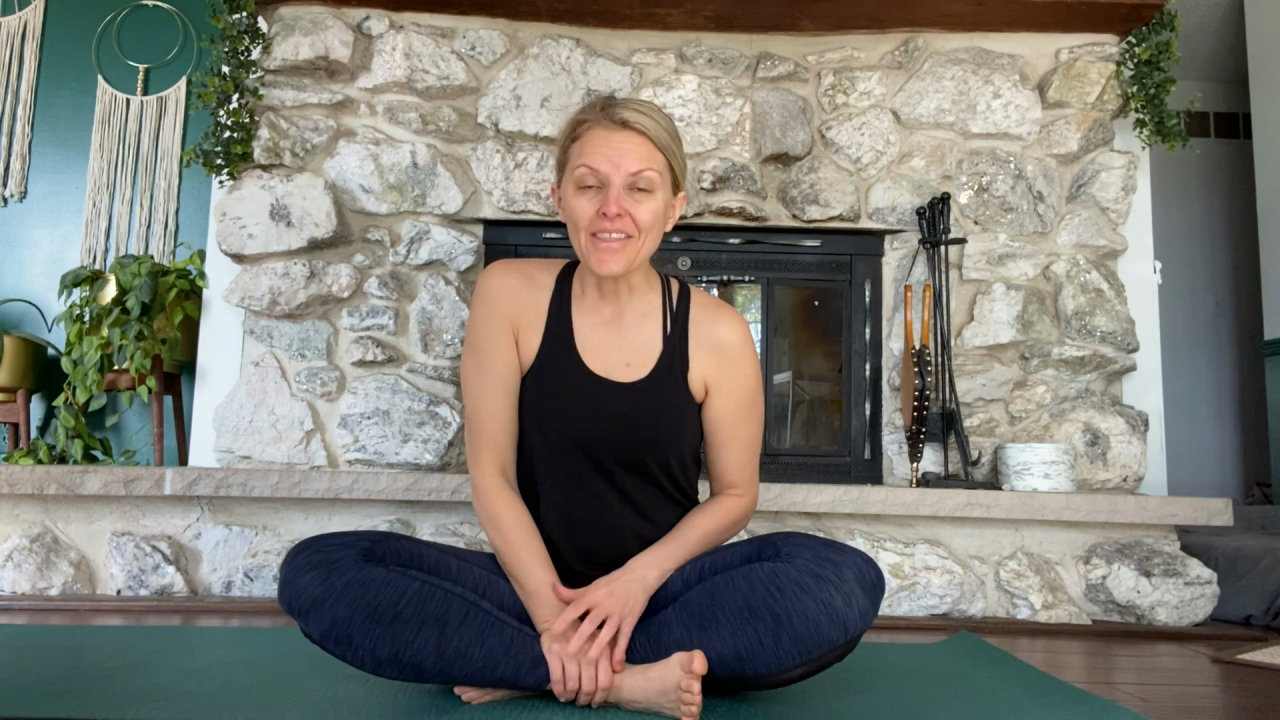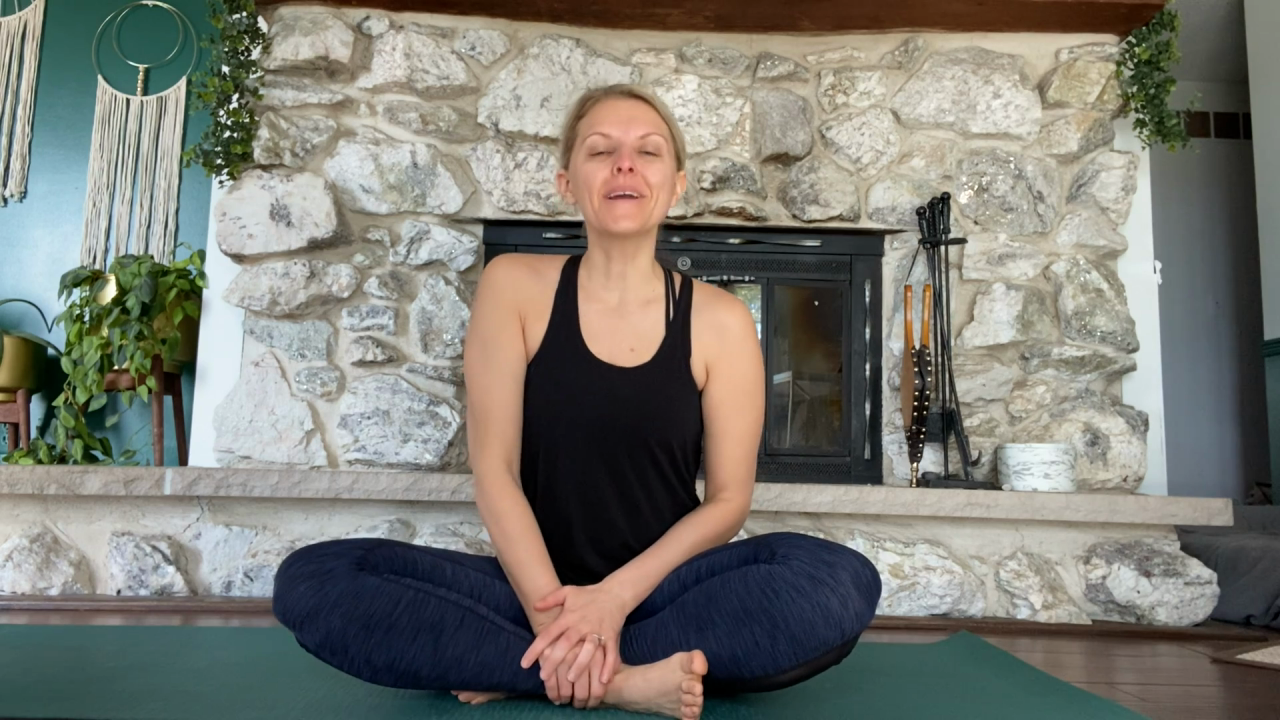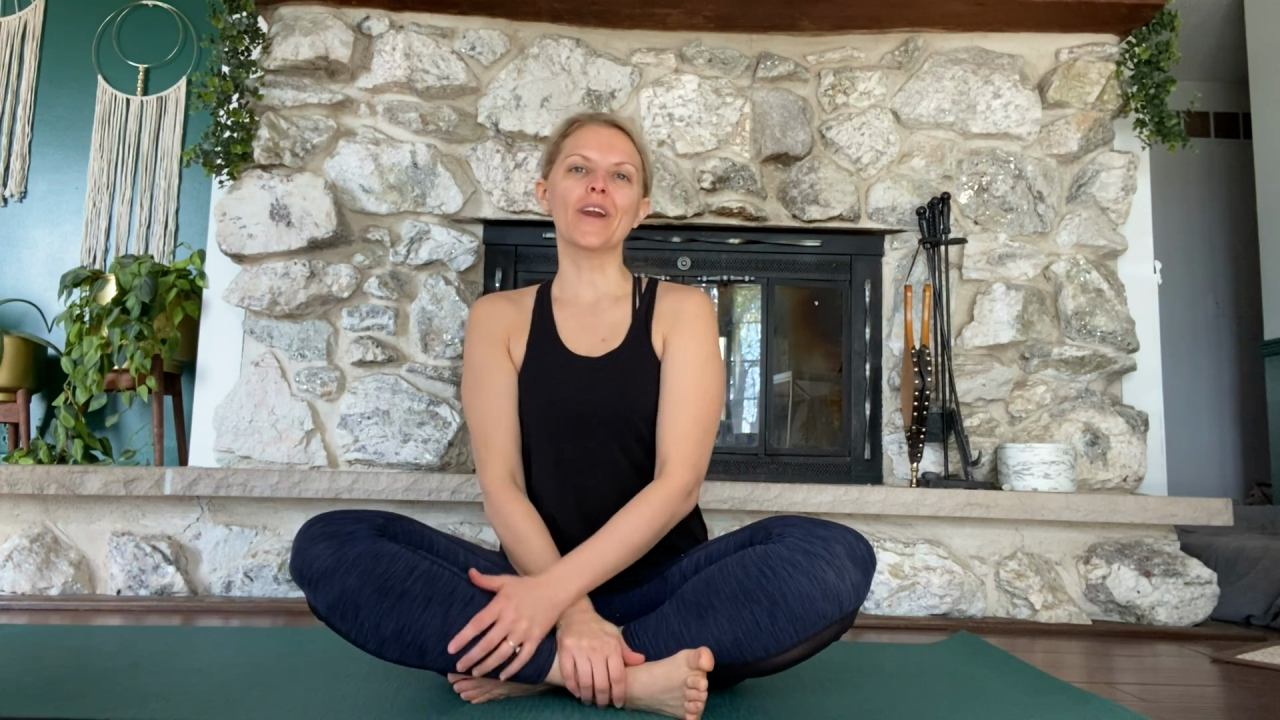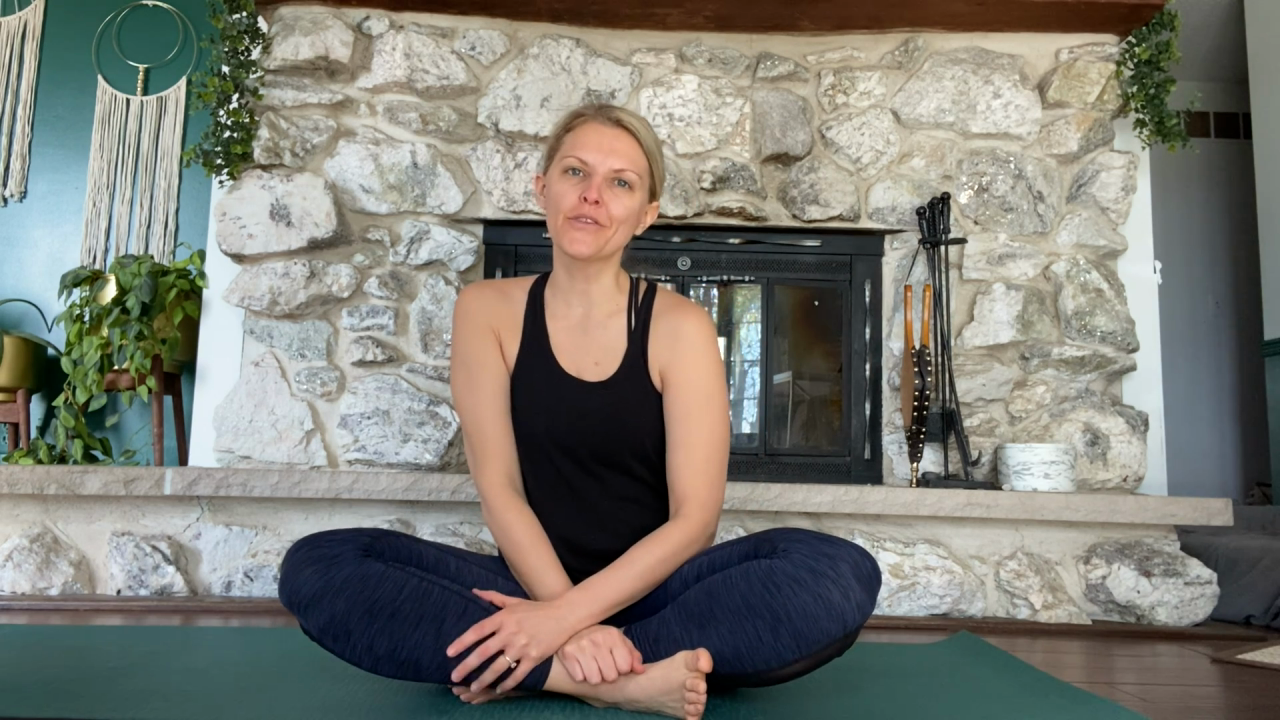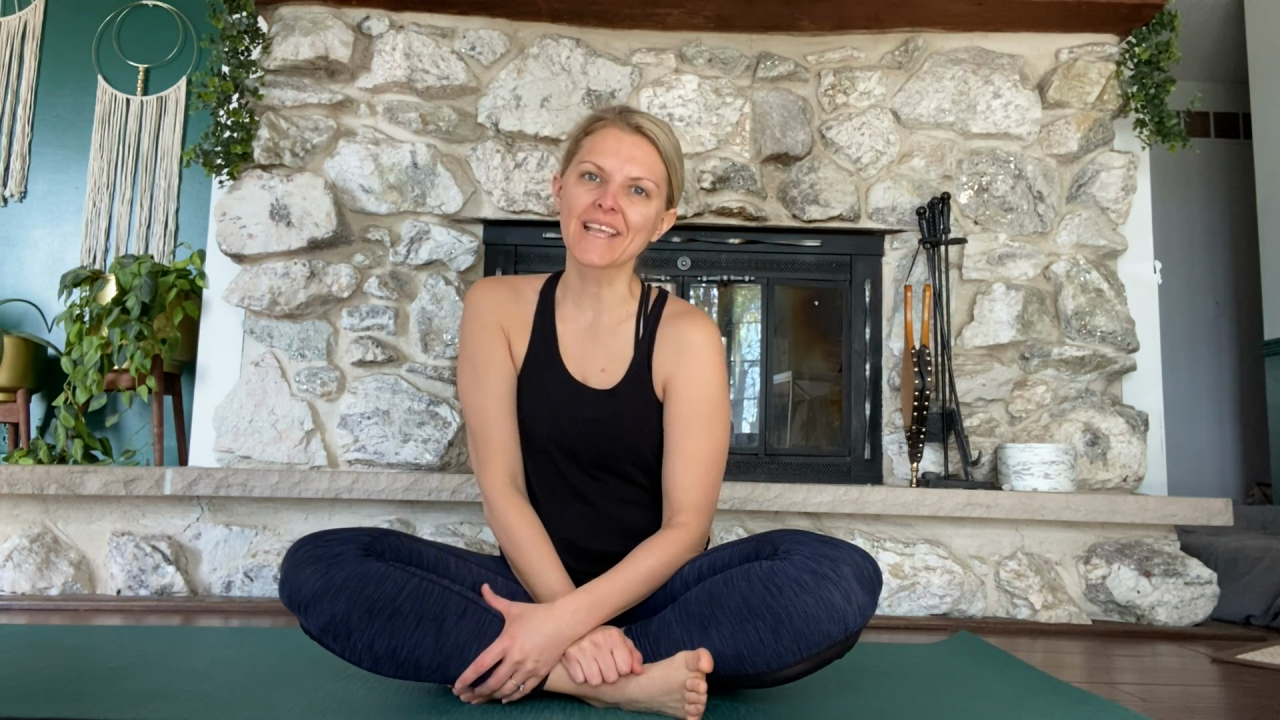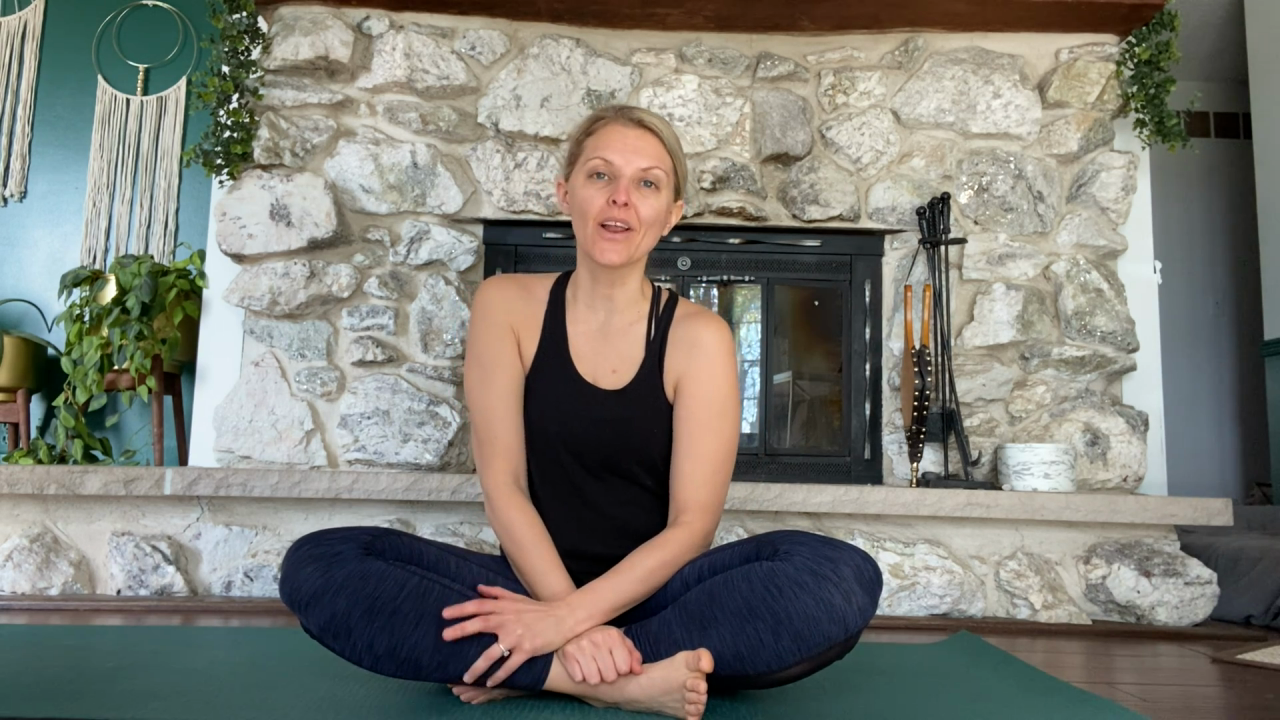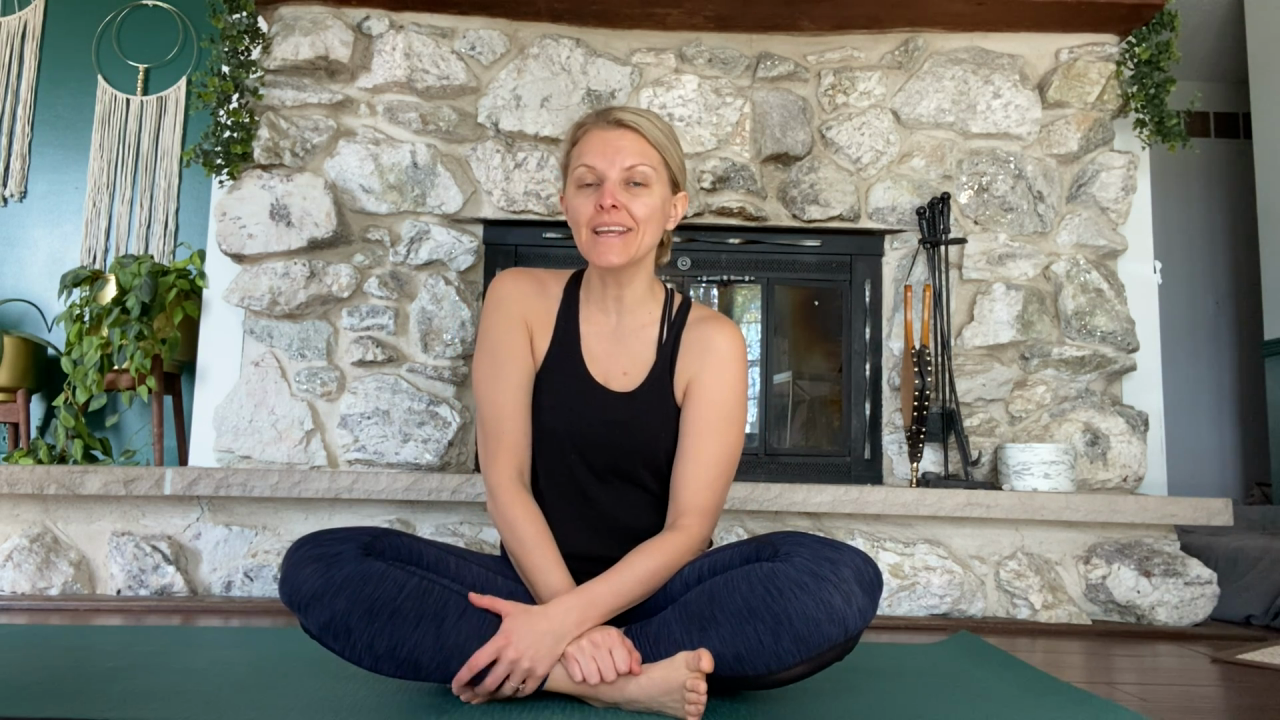
dt=0.7s
person 1, frame 1
left shoulder: (715, 331)
right shoulder: (509, 293)
left elbow: (735, 492)
right elbow: (491, 476)
left wrist: (645, 579)
right wrist: (552, 617)
left hip: (663, 593)
right hip: (538, 590)
left knee: (845, 583)
right knee: (315, 573)
left ankle: (525, 669)
person 1, frame 2
left shoulder: (718, 318)
right shoulder: (515, 285)
left elbow: (727, 499)
right elbow: (495, 471)
left wrist: (618, 595)
right wrist: (553, 614)
left hip: (664, 594)
right hip: (538, 589)
left knee: (843, 586)
right knee: (309, 585)
left ankle: (526, 668)
person 1, frame 3
left shoulder: (682, 310)
right shoulder: (499, 317)
left elbow: (679, 481)
right elbow: (500, 486)
left wrist: (556, 587)
right wrist: (569, 608)
left hip: (667, 590)
right hip: (540, 589)
left knee: (837, 560)
right knee: (327, 545)
left ankle: (542, 668)
person 1, frame 4
left shoulder: (678, 326)
right shoulder: (487, 309)
left elbow: (695, 519)
right elbow: (500, 490)
left wrist: (566, 617)
right wrist: (567, 619)
left hip: (655, 593)
right hip: (535, 588)
left knee: (840, 575)
right knee: (315, 568)
person 1, frame 5
left shoulder: (686, 334)
right shoulder: (498, 305)
left elbow: (686, 527)
right elbow: (501, 488)
left wrist: (567, 622)
right wrist: (565, 616)
left hip: (654, 594)
right hip: (536, 588)
left knee: (842, 576)
right knee: (316, 565)
person 1, frame 6
left shoulder: (698, 335)
right shoulder: (507, 303)
left elbow: (692, 524)
right elbow: (502, 486)
left wrist: (570, 618)
right wrist: (565, 612)
left hip: (654, 596)
right hip: (536, 589)
left knee: (843, 577)
right knee: (317, 563)
person 1, frame 7
left shoulder: (710, 340)
right shoulder: (519, 298)
left elbow: (689, 529)
right elbow: (505, 481)
left wrist: (563, 621)
right wrist: (569, 618)
left hip: (657, 597)
right hip: (537, 589)
left knee: (843, 579)
right knee: (317, 565)
